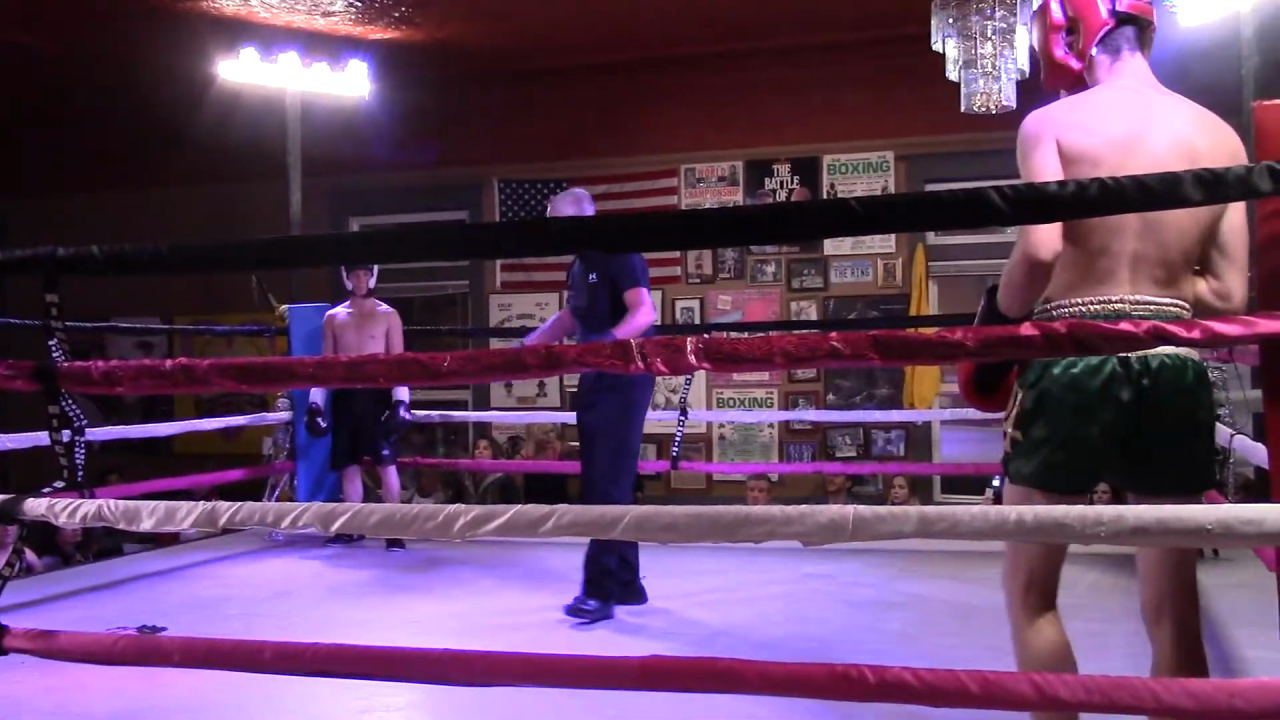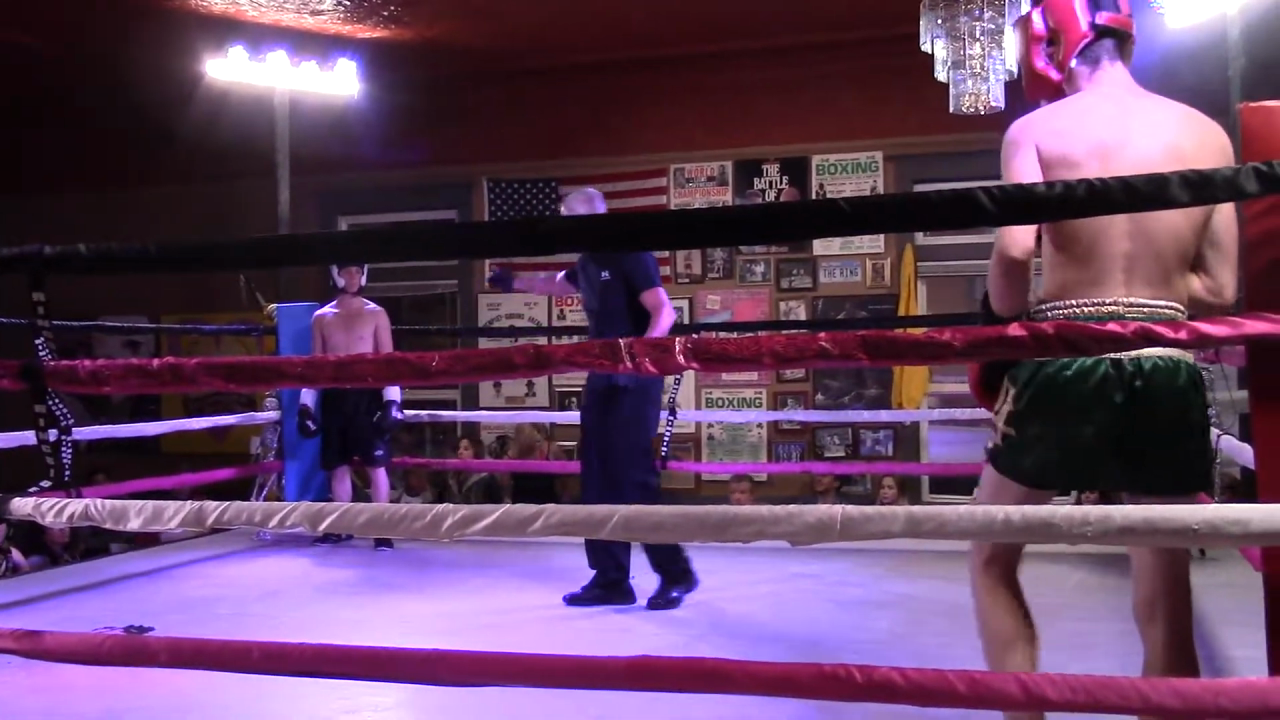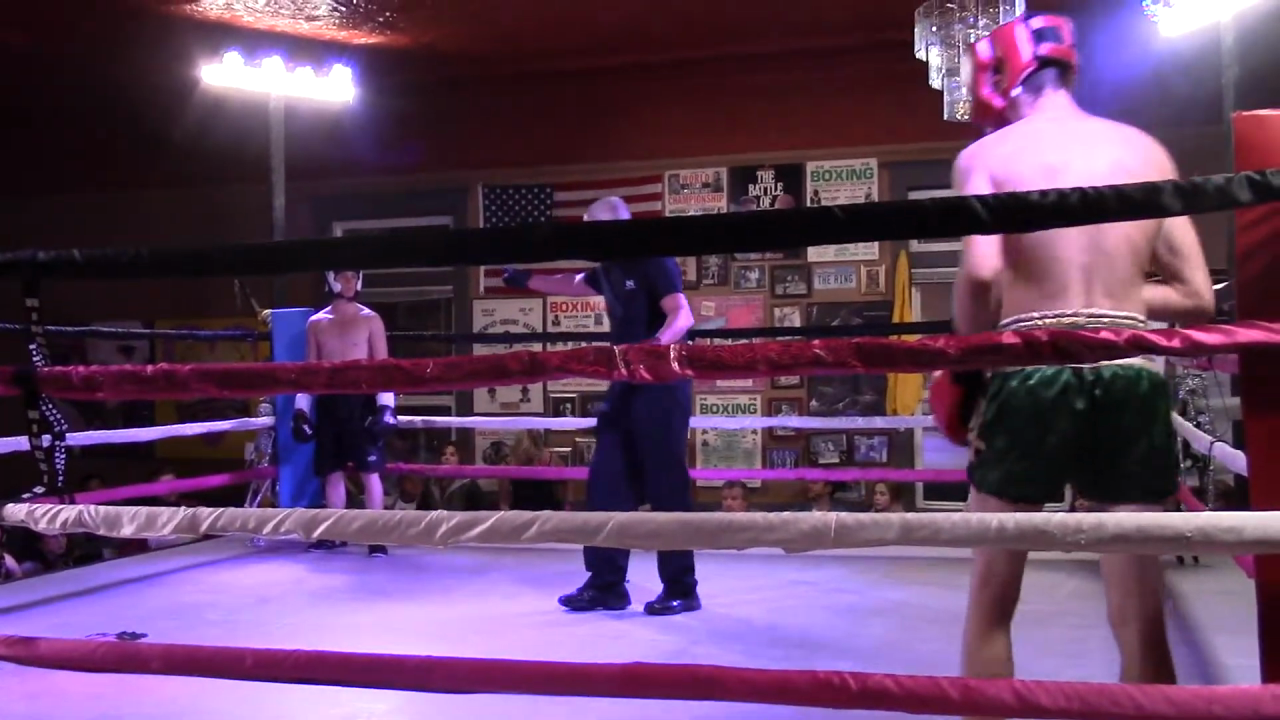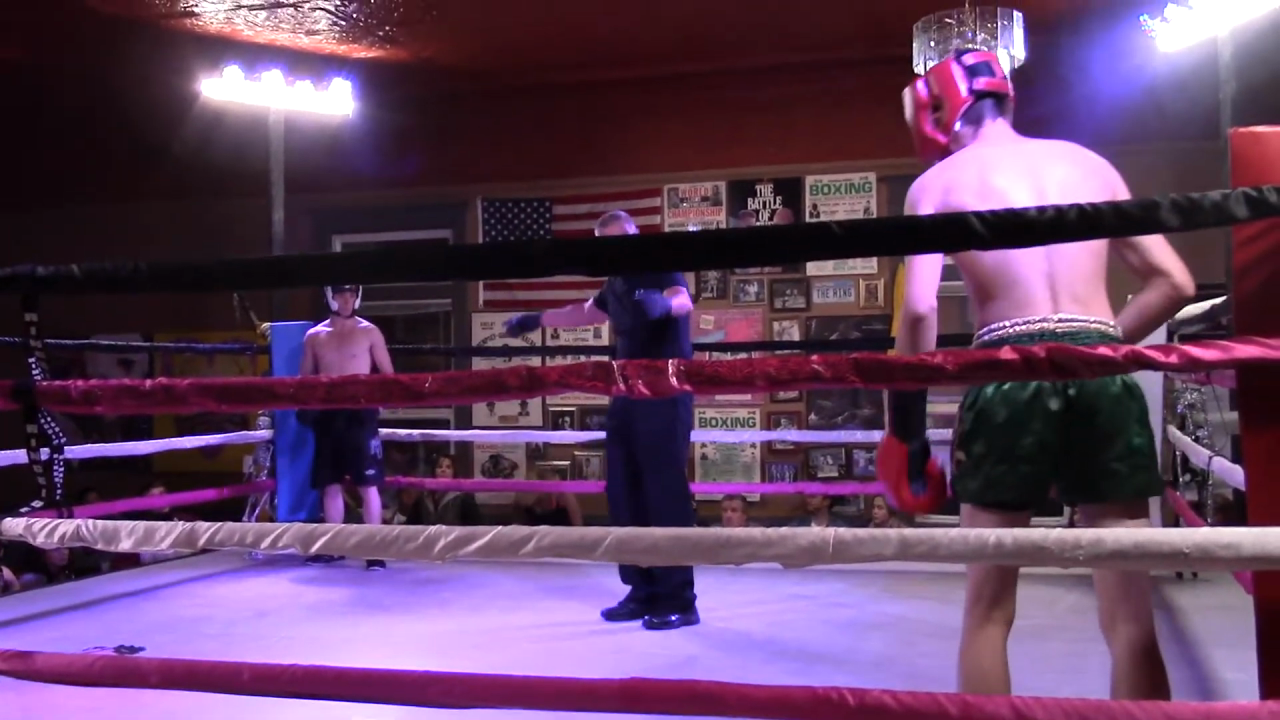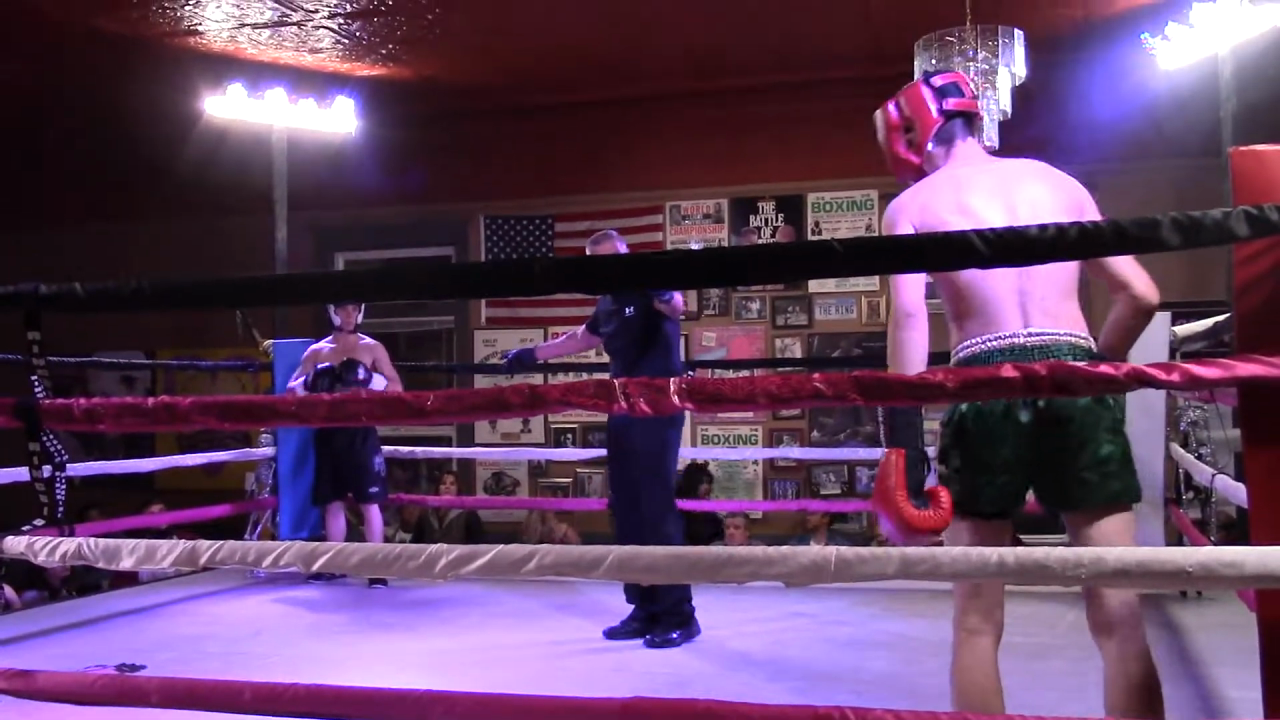
dt=0.3s
person 1, frame 1
left shoulder: (1053, 123)
right shoulder: (1220, 138)
left elbow: (1038, 249)
right elbow: (1228, 294)
left wrist: (1002, 318)
left hip: (1072, 365)
right hip: (1174, 369)
left knee: (1031, 597)
right knee: (1173, 611)
person 1, frame 2
left shoulder: (1037, 130)
right shoulder: (1207, 137)
left elbow: (1015, 250)
right elbow: (1218, 288)
left wrist: (1001, 322)
left hip: (1066, 366)
right hip: (1167, 369)
left knee: (991, 563)
right knee: (1165, 611)
person 1, frame 3
left shoulder: (989, 155)
right shoulder: (1146, 152)
left elbow: (980, 273)
right elbow: (1194, 295)
left wrist: (968, 362)
left hip: (1033, 376)
right hip: (1129, 376)
left knee: (992, 603)
right knee: (1140, 616)
person 1, frame 4
left shoulder: (937, 183)
right shoulder: (1091, 166)
left elbow: (919, 308)
right elbow: (1174, 283)
left wrist: (906, 421)
left hip: (1008, 382)
right hip: (1105, 380)
left knee: (988, 612)
right knee: (1130, 616)
person 1, frame 5
left shoulder: (911, 205)
right shoulder: (1060, 183)
left elbow: (909, 314)
right elbow: (1141, 296)
left hip: (988, 396)
right hip: (1078, 387)
left knee: (978, 624)
right knee: (1119, 617)
person 2, frame 1
left shoulder: (619, 257)
right shoulder: (579, 264)
left elbow: (646, 312)
right elbow: (565, 319)
left wrist: (606, 340)
right wrist: (524, 349)
left hip: (624, 378)
right hip: (595, 381)
left knee: (608, 482)
right knee: (599, 481)
left ankle: (601, 589)
right ankle: (622, 581)
person 2, frame 2
left shoulder: (631, 256)
right shoulder: (588, 262)
left elbow: (663, 311)
right elbow: (556, 284)
right wrist: (510, 281)
left hip: (636, 378)
right hip: (604, 377)
left knee: (632, 475)
right knee: (598, 479)
left ankle: (676, 573)
right ankle: (611, 580)
person 2, frame 3
left shoulder: (656, 262)
right shoulder: (610, 269)
left elbow: (682, 316)
right elbow: (573, 285)
left wrist: (654, 347)
right wrist: (525, 280)
left hip: (662, 385)
right hip: (625, 385)
left knee: (666, 484)
right knee: (606, 480)
left ankle: (681, 588)
right ankle: (606, 582)
person 2, frame 4
left shoulder: (660, 271)
right shoulder: (616, 284)
left elbow: (683, 302)
right elbow: (584, 313)
left wrist: (663, 303)
right wrist: (535, 319)
left hip: (665, 397)
right hip: (627, 396)
left knee: (667, 496)
right knee: (622, 494)
left ankle: (680, 602)
right ankle: (645, 593)
person 2, frame 5
left shoulder: (648, 293)
right shoulder: (606, 305)
left elbow: (677, 307)
right elbow: (579, 339)
left wrist: (666, 296)
right wrist: (532, 354)
left hip: (658, 411)
right hip: (622, 413)
left knee: (655, 510)
right knee: (627, 512)
left ankle: (679, 616)
right ankle: (648, 610)
person 3, frame 1
left shoulder: (388, 315)
right shoulder: (333, 317)
left wrist: (401, 401)
right wrist: (315, 402)
left hip: (376, 395)
right hip: (344, 396)
left knee: (386, 463)
right knee: (348, 466)
person 3, frame 2
left shoulder: (376, 314)
right shoulder: (321, 318)
left wrist: (392, 401)
right wrist: (306, 404)
left hip: (366, 396)
right hip: (334, 397)
left knee: (375, 465)
right knee: (338, 466)
person 3, frame 3
left shoulder: (370, 320)
right shoulder: (316, 323)
left wrist: (386, 406)
right wrist: (301, 409)
left hip: (360, 401)
right hip: (328, 403)
left knee: (369, 470)
right knee: (332, 472)
person 3, frame 4
left shoulder: (369, 332)
right shoulder: (314, 336)
left elbow: (389, 375)
right elbow: (305, 377)
left hip: (359, 414)
right hip: (326, 415)
left knee: (368, 484)
right knee: (330, 484)
person 3, frame 5
left shoulder: (372, 348)
right shoulder: (316, 352)
left elbow: (397, 388)
right elbow: (291, 391)
left wrist: (368, 378)
right wrist: (310, 382)
left hip: (360, 431)
right hip: (328, 432)
left knee: (369, 502)
right knee: (332, 502)
